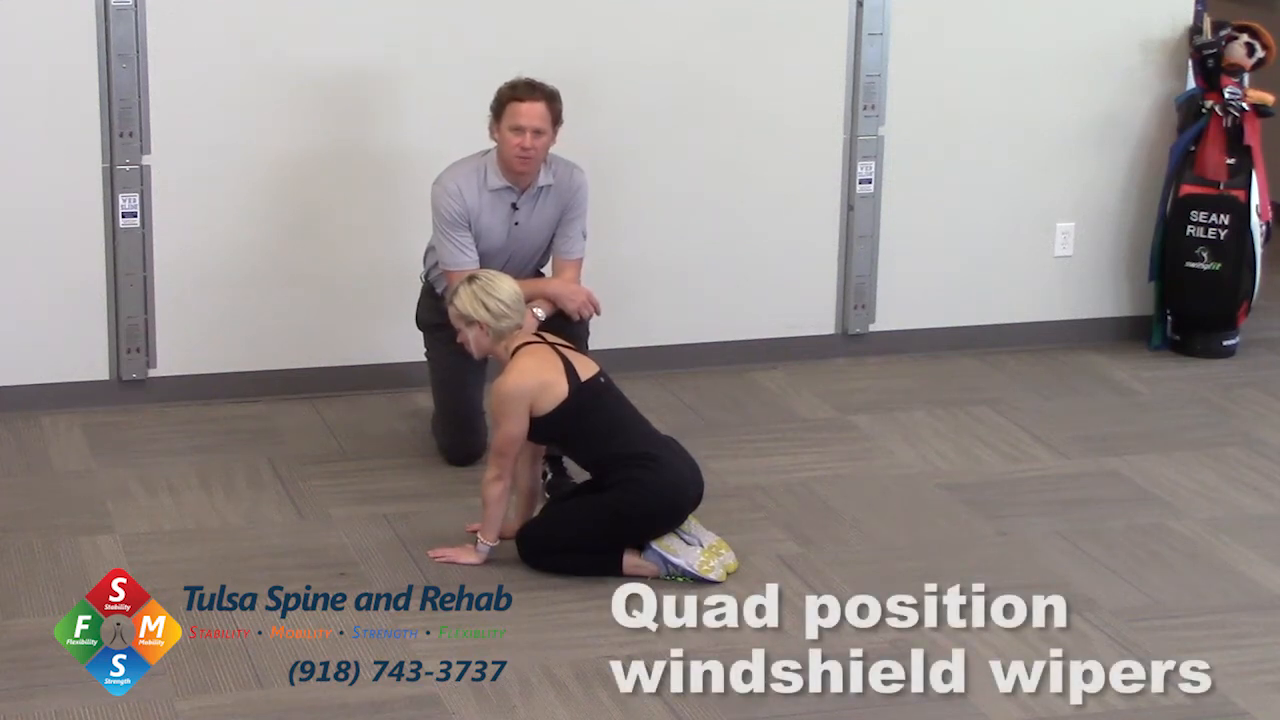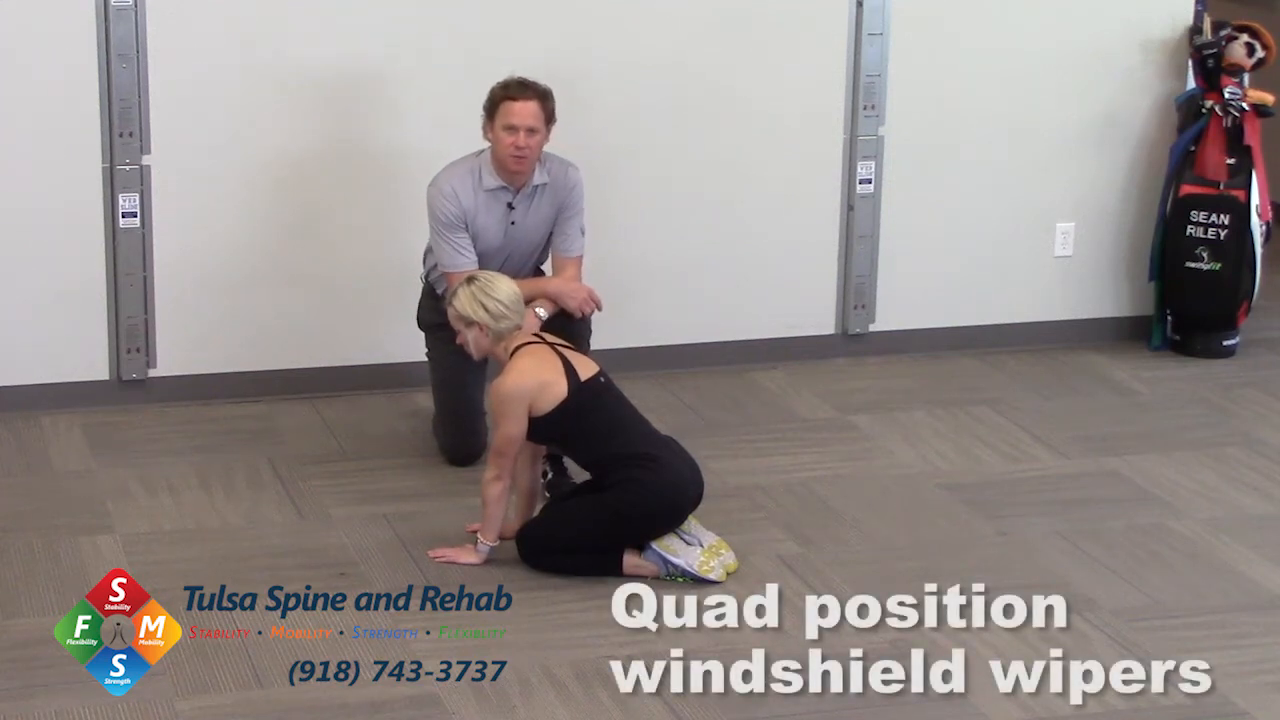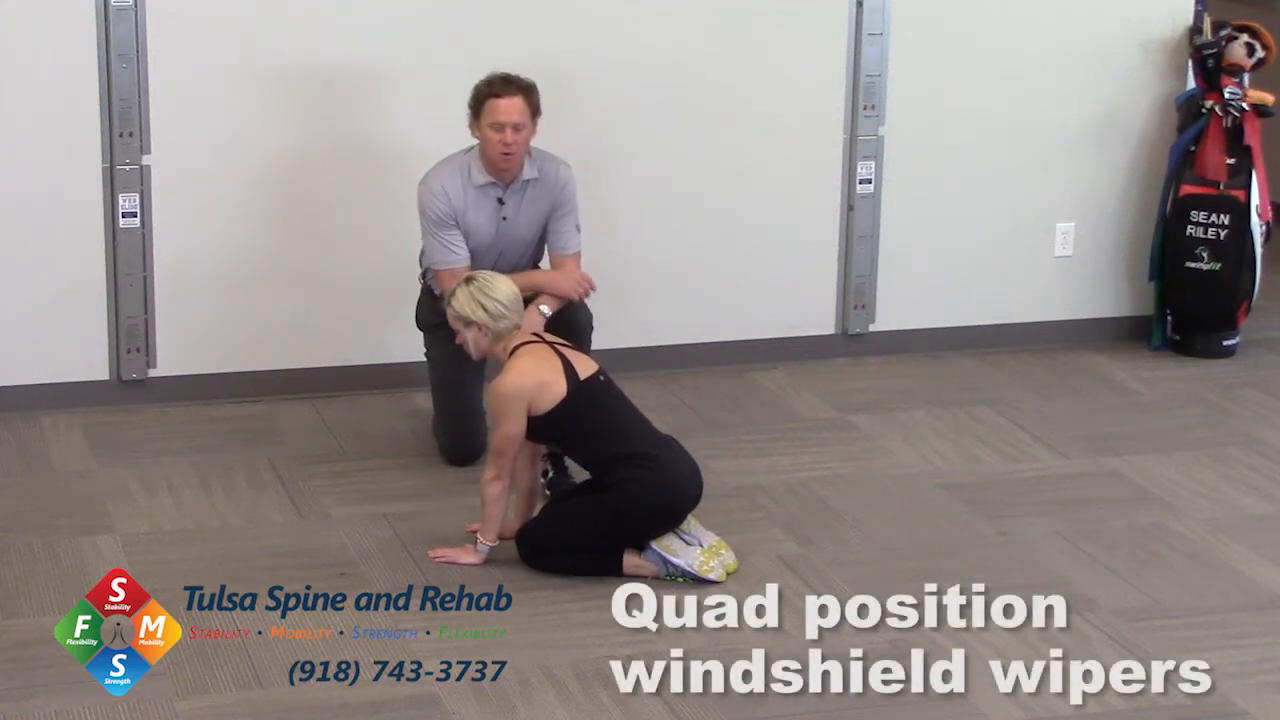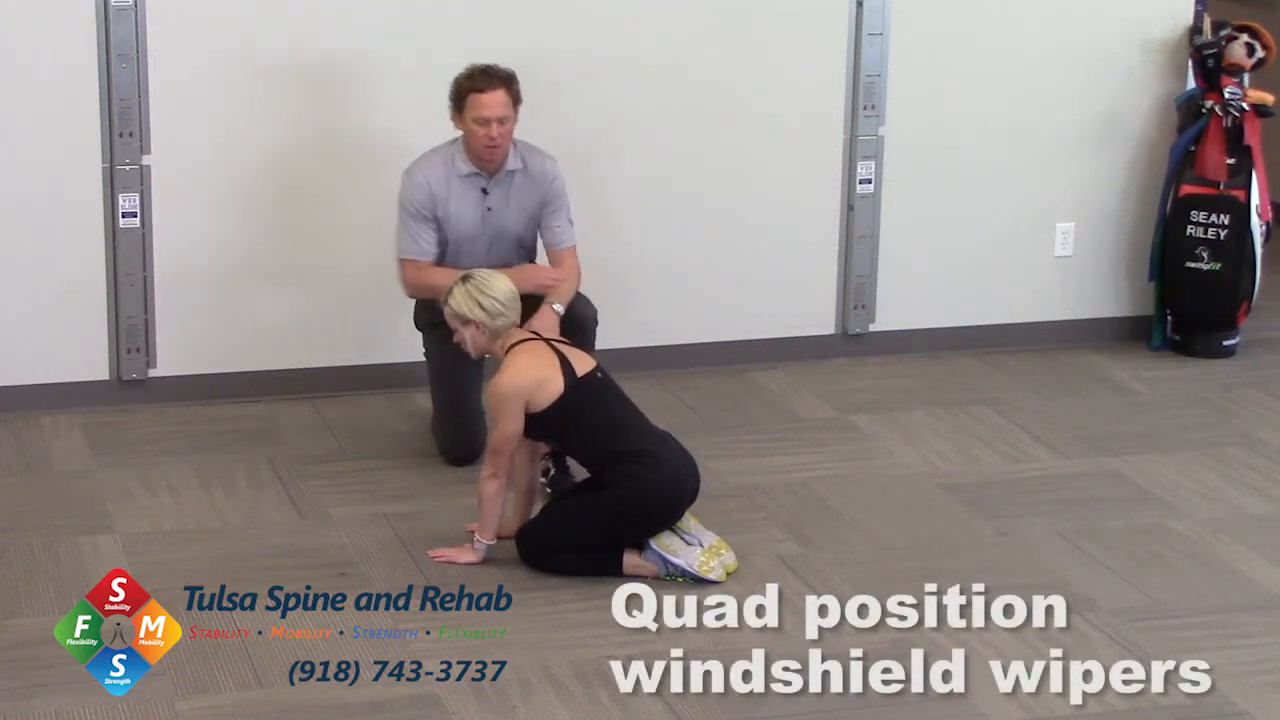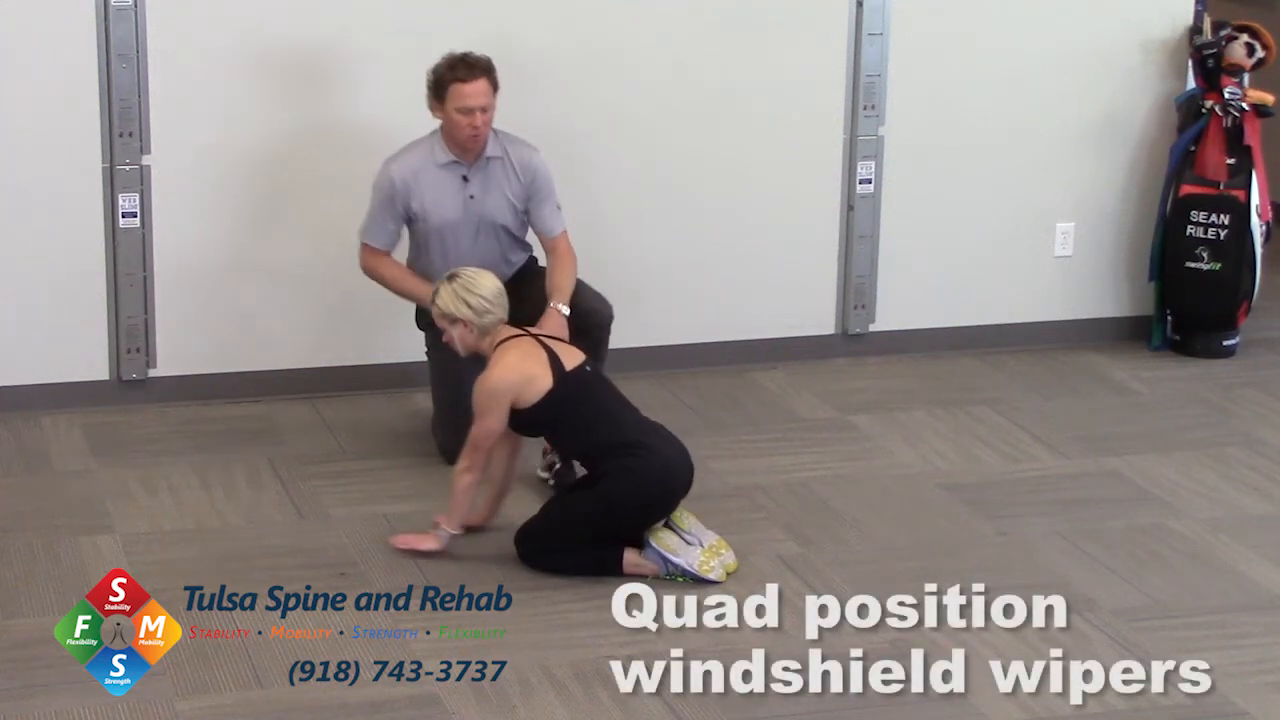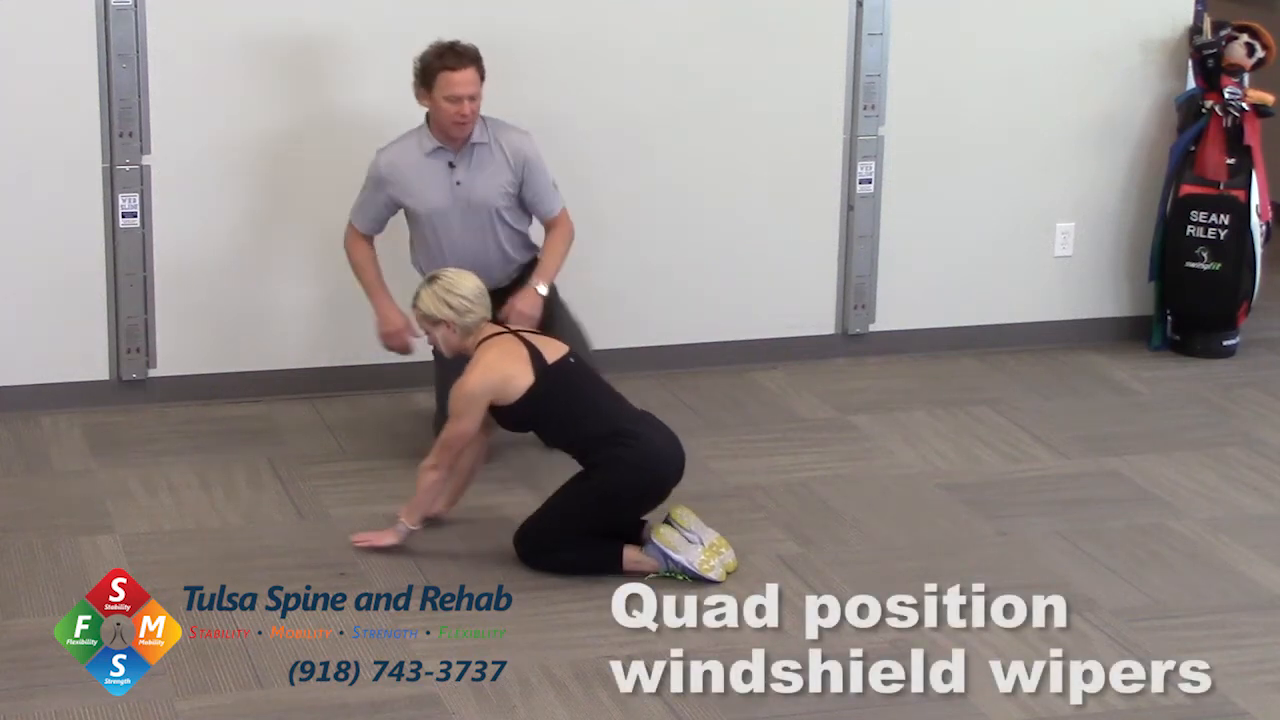
dt=0.2s
person 1, frame 1
left shoulder: (570, 182)
right shoulder: (454, 187)
left elbow: (568, 276)
left wrist: (534, 314)
right wrist: (547, 288)
left hip: (524, 292)
left knee: (571, 325)
right knee: (462, 448)
left ankle: (550, 450)
right ankle: (457, 396)
person 1, frame 2
left shoulder: (566, 179)
right shoulder: (451, 188)
left elbow: (568, 274)
left wrist: (535, 314)
right wrist: (549, 285)
left hip: (524, 292)
left knee: (573, 323)
right knee: (462, 448)
left ankle: (551, 448)
right ankle: (458, 395)
person 1, frame 3
left shoulder: (556, 177)
right shoulder: (441, 186)
left elbow: (568, 269)
right elbow: (456, 286)
left wrist: (539, 310)
right wrist: (539, 278)
left hip: (524, 290)
left knee: (575, 320)
right knee: (461, 449)
left ankle: (553, 446)
right ankle: (457, 394)
person 1, frame 4
left shoulder: (542, 170)
right shoulder: (425, 179)
left elbow: (565, 261)
right elbow: (415, 278)
left wrist: (550, 311)
right wrist: (505, 278)
left hip: (518, 291)
left knee: (580, 316)
right knee: (461, 448)
right ankle: (454, 393)
person 1, frame 5
left shoulder: (524, 161)
right shoulder: (402, 173)
left elbow: (559, 249)
right elbow: (373, 257)
left wrist: (558, 311)
left hip: (516, 282)
left knee: (594, 313)
right knee: (459, 447)
right ankle: (455, 395)
person 1, frame 6
left shoulder: (515, 146)
right shoulder: (394, 163)
left elbow: (560, 226)
right elbow: (358, 237)
left wrist: (536, 289)
right wrist: (385, 307)
left hip: (521, 289)
person 2, frame 1
left shoulder: (514, 383)
right shoulder: (546, 345)
left elbow: (499, 474)
right elbow: (528, 452)
left wrist: (482, 547)
right wrist: (520, 520)
left hip: (655, 489)
right hip: (673, 471)
left knee: (535, 543)
right knee: (558, 511)
left ankle: (662, 559)
right ankle: (666, 528)
person 2, frame 2
left shoulder: (513, 383)
right shoulder: (545, 346)
left elbow: (498, 474)
right elbow: (527, 452)
left wrist: (482, 547)
right wrist: (521, 521)
left hip: (654, 489)
right hip: (673, 472)
left knee: (534, 543)
right knee: (557, 512)
left ankle: (661, 559)
right ankle: (666, 529)
person 2, frame 3
left shoulder: (512, 383)
right shoulder: (545, 346)
left elbow: (498, 474)
right elbow: (528, 451)
left wrist: (482, 546)
right wrist: (520, 520)
left hip: (654, 488)
right hip: (674, 471)
left knee: (534, 544)
right knee: (558, 511)
left ankle: (660, 560)
right ankle: (666, 528)
person 2, frame 4
left shoulder: (509, 381)
right shoulder: (543, 344)
left elbow: (495, 472)
right elbow: (524, 451)
left wrist: (481, 544)
right wrist: (518, 520)
left hip: (653, 486)
right hip: (672, 468)
left knee: (534, 543)
right knee: (558, 515)
left ankle: (659, 560)
right ankle: (664, 529)
person 2, frame 5
left shoulder: (498, 378)
right shoulder: (534, 342)
left elbow: (471, 465)
right elbow: (505, 445)
left wrist: (443, 531)
right wrist: (485, 513)
left hip: (645, 477)
right hip: (666, 459)
left knee: (534, 545)
right knee: (562, 520)
left ankle: (658, 559)
right ankle: (663, 531)
person 2, frame 6
left shoulder: (480, 377)
right shoulder: (516, 340)
left elbow: (439, 463)
right elbow: (476, 441)
left wrist: (402, 527)
right wrist: (443, 504)
left hip: (636, 465)
right hip: (658, 448)
left knee: (533, 545)
right knee: (570, 520)
left ankle: (658, 555)
right ankle: (664, 532)
